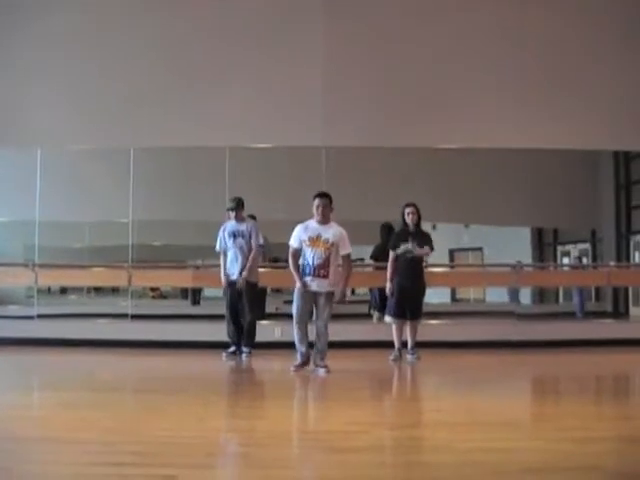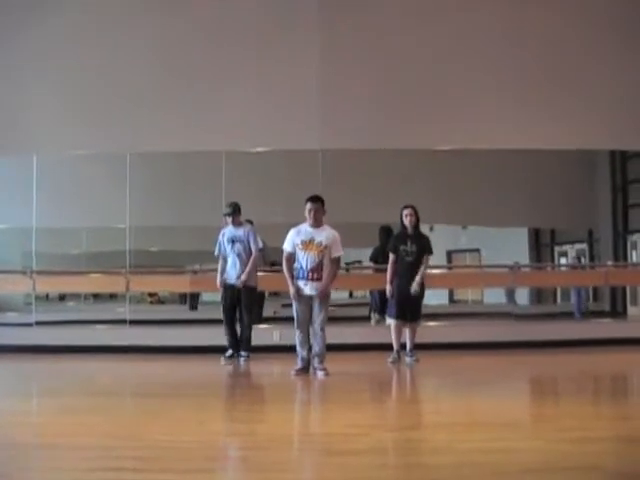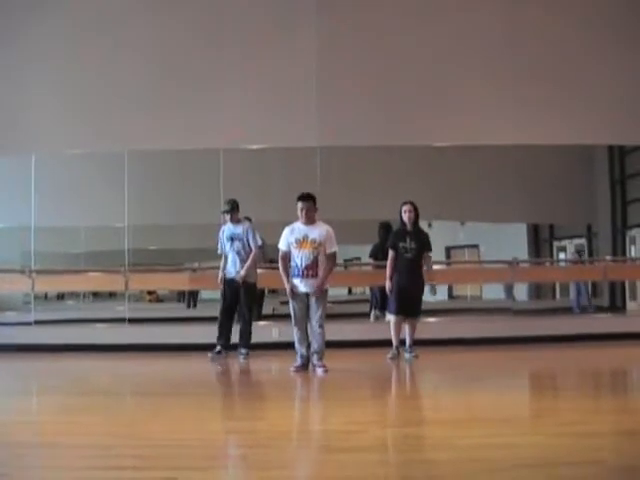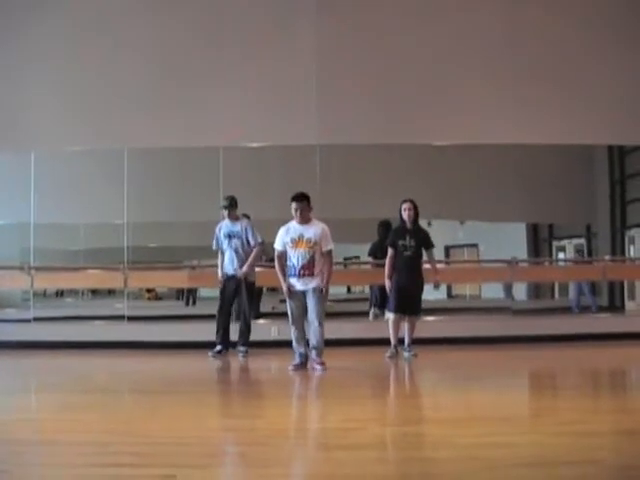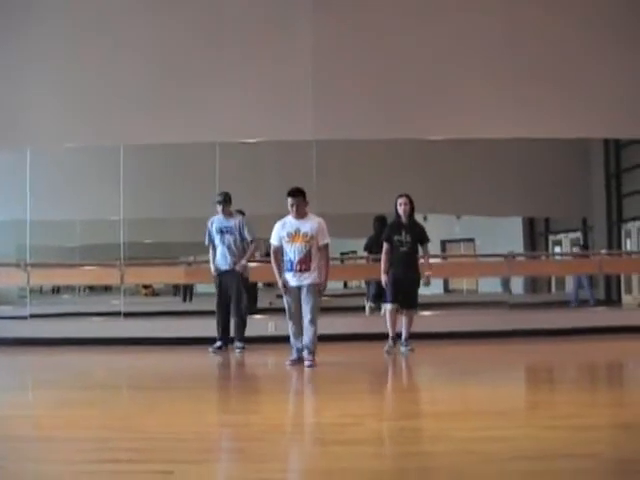
dt=0.2s
person 1, frame 1
left shoulder: (339, 232)
right shoulder: (301, 229)
left elbow: (346, 261)
right elbow: (293, 256)
left wrist: (343, 287)
right wrist: (298, 279)
left hip: (327, 286)
right hip: (304, 284)
left knee: (322, 324)
right knee: (299, 321)
left ankle: (320, 360)
right ankle: (302, 357)
person 1, frame 2
left shoulder: (332, 235)
right shoulder: (295, 233)
left elbow: (335, 264)
right elbow: (287, 260)
left wrist: (326, 286)
right wrist: (291, 285)
left hip: (320, 289)
right hip: (299, 289)
left knee: (318, 327)
right knee: (300, 327)
left ankle: (318, 363)
right ankle: (303, 362)
person 1, frame 3
left shoulder: (325, 231)
right shoulder: (289, 231)
left elbow: (331, 259)
right elbow: (283, 258)
left wrist: (321, 282)
right wrist: (287, 283)
left hip: (317, 286)
right hip: (296, 286)
left knee: (317, 323)
right knee: (298, 324)
left ankle: (317, 359)
right ankle: (302, 359)
person 1, frame 4
left shoulder: (321, 229)
right shoulder: (285, 231)
left elbow: (328, 257)
right elbow: (279, 258)
left wrist: (326, 283)
right wrist: (284, 283)
left hip: (315, 284)
right hip: (293, 285)
left knee: (316, 320)
right knee: (296, 323)
left ankle: (316, 356)
right ankle: (300, 358)
person 1, frame 5
left shoulder: (317, 223)
right shoulder: (281, 225)
left elbow: (324, 252)
right elbow: (275, 253)
left wrist: (324, 278)
right wrist: (279, 278)
left hip: (311, 280)
right hip: (289, 280)
left knee: (309, 317)
right knee: (293, 318)
left ankle: (309, 353)
right ankle: (297, 352)
person 2, frame 1
left shoulder: (251, 226)
right shoulder: (225, 228)
left elbow: (256, 250)
right elbow: (222, 253)
left wrist: (246, 273)
right wrist: (223, 273)
left hip: (248, 276)
right hip: (230, 276)
left knee: (247, 312)
right knee: (231, 312)
left ankle: (246, 345)
right ankle: (235, 344)
person 2, frame 2
left shoulder: (248, 230)
right shoulder: (224, 233)
left elbow: (255, 254)
right elbow: (222, 257)
left wrist: (245, 275)
right wrist: (219, 276)
left hip: (247, 280)
right hip: (229, 280)
left knee: (246, 316)
right knee: (228, 315)
left ankle: (244, 349)
right ankle: (232, 348)
person 2, frame 3
left shoulder: (247, 227)
right shoulder: (224, 230)
left elbow: (255, 251)
right elbow: (224, 254)
left wrist: (244, 271)
right wrist: (221, 271)
left hip: (246, 277)
right hip: (229, 276)
left knee: (245, 313)
right knee: (225, 311)
left ankle: (244, 347)
right ankle: (222, 345)
person 2, frame 4
left shoulder: (246, 225)
right shoulder: (220, 227)
left elbow: (257, 247)
right elbow: (220, 251)
left wrist: (246, 267)
right wrist: (220, 269)
left hip: (245, 274)
right hip: (228, 274)
left knee: (245, 310)
right knee: (223, 309)
left ankle: (243, 344)
right ankle: (222, 344)
person 2, frame 5
left shoulder: (239, 220)
right shoulder: (212, 222)
left elbow: (251, 243)
right elbow: (211, 245)
left wrist: (244, 261)
right wrist: (212, 264)
left hip: (236, 268)
right hip: (220, 269)
left knee: (239, 305)
right knee: (221, 306)
left ankle: (239, 340)
right ankle: (222, 340)
person 3, frame 1
left shoulder: (424, 236)
right shoulder: (398, 235)
left elbow: (426, 253)
right elbow: (391, 260)
left wrist: (410, 248)
right wrist: (389, 280)
left hip: (417, 280)
right hip: (399, 280)
left knee: (414, 317)
right knee: (397, 316)
left ankle: (411, 349)
right ankle: (397, 349)
person 3, frame 2
left shoulder: (423, 239)
right shoulder: (397, 238)
left elbow: (425, 263)
right elbow: (391, 262)
left wrist: (418, 280)
right wrist: (388, 283)
left hip: (416, 283)
right hip: (399, 282)
left knee: (413, 319)
right knee: (396, 318)
left ankle: (410, 351)
right ankle: (396, 351)
person 3, frame 3
left shoulder: (422, 235)
right shoulder: (396, 234)
left elbow: (427, 259)
right elbow: (391, 258)
left wrist: (432, 281)
right wrist: (388, 279)
left hip: (416, 280)
right hip: (398, 279)
left knee: (413, 315)
right knee: (395, 314)
left ankle: (409, 347)
right ankle: (395, 347)
person 3, frame 4
left shoulder: (422, 233)
right shoulder: (396, 232)
left elbow: (430, 256)
right elbow: (390, 256)
left wrist: (436, 275)
right wrist: (387, 277)
left hip: (416, 278)
right hip: (398, 277)
left knee: (412, 313)
right knee: (394, 313)
left ankle: (408, 346)
right ankle: (393, 346)
person 3, frame 5
left shoulder: (418, 228)
right shoulder: (391, 227)
left elbow: (425, 250)
right elbow: (385, 251)
left wrist: (427, 271)
right wrist: (383, 272)
left hip: (412, 272)
right hip: (394, 272)
left knee: (409, 308)
right knee: (391, 306)
left ankle: (405, 340)
right ankle: (391, 339)
